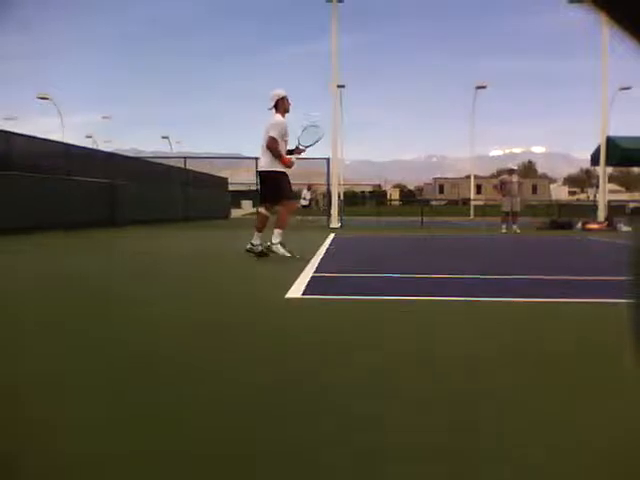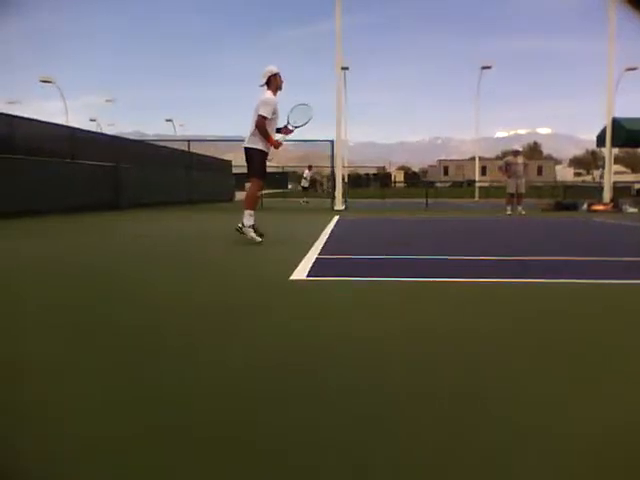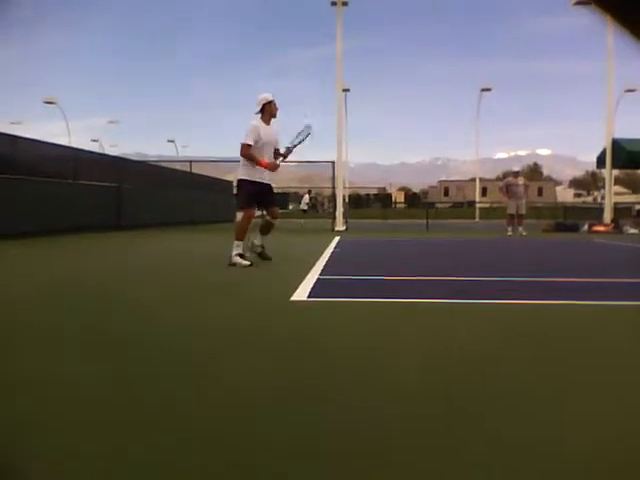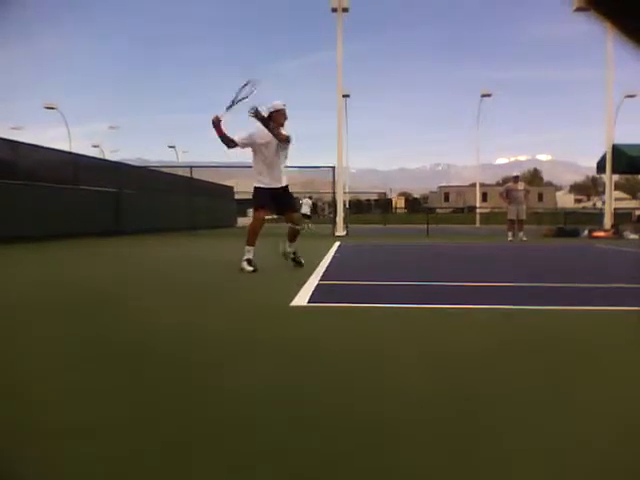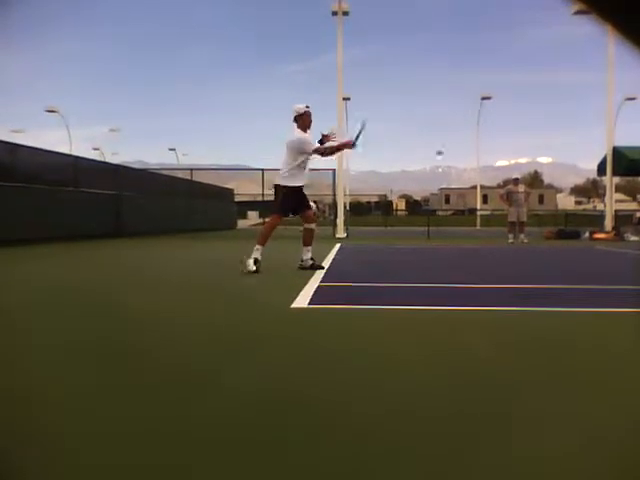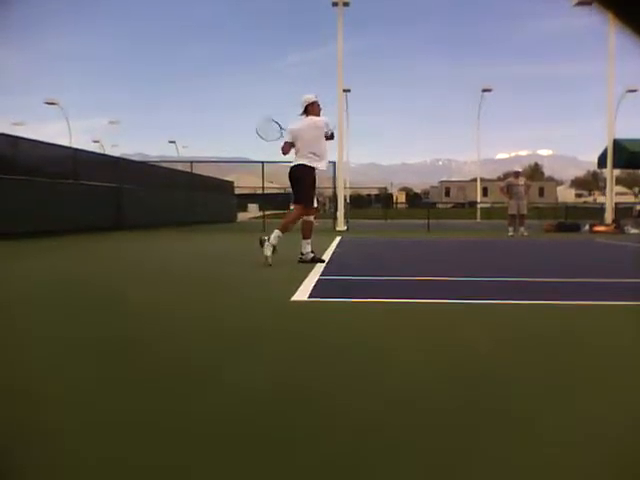
dt=0.4s
person 1, frame 1
left shoulder: (275, 121)
right shoulder: (279, 121)
right elbow: (270, 144)
left wrist: (293, 151)
right wrist: (285, 160)
left hip: (265, 169)
right hip: (274, 170)
left knee: (267, 207)
right knee: (288, 204)
left ankle: (255, 244)
right ankle: (275, 242)
person 1, frame 2
left shoulder: (268, 99)
right shoulder: (270, 99)
right elbow: (259, 123)
left wrist: (280, 130)
right wrist: (272, 141)
left hip: (257, 147)
right hip: (256, 147)
left knee: (258, 186)
right knee: (256, 183)
left ankle: (248, 222)
right ankle: (247, 223)
person 1, frame 3
left shoulder: (273, 131)
right shoulder: (255, 126)
left elbow: (275, 154)
right elbow: (244, 152)
left wrist: (283, 154)
right wrist: (264, 164)
left hip: (264, 180)
right hip: (248, 178)
left knee: (274, 214)
right knee: (248, 213)
left ankle: (257, 244)
right ankle: (236, 253)
person 1, frame 4
left shoulder: (283, 135)
right shoulder: (255, 134)
left elbow: (282, 139)
right elbow: (230, 144)
left wrist: (263, 120)
right wrist: (218, 128)
left hip: (280, 185)
right hip: (262, 185)
left knee: (296, 220)
right knee: (259, 218)
left ankle: (290, 249)
right ankle: (247, 257)
person 1, frame 5
left shoulder: (305, 136)
right shoulder: (300, 138)
left elbow: (318, 151)
right elbow: (322, 152)
left wrist: (323, 140)
right wrist: (343, 145)
left hip: (296, 186)
right hip: (286, 185)
left knee: (310, 218)
right knee: (275, 220)
left ankle: (306, 259)
right ankle: (254, 257)
person 1, frame 6
left shoulder: (293, 127)
right shoulder: (322, 122)
left elbow: (285, 150)
right elbow: (331, 136)
left hip: (297, 169)
right hip: (306, 170)
left knee: (309, 211)
right knee: (300, 209)
left ankle: (306, 252)
right ankle: (271, 241)
